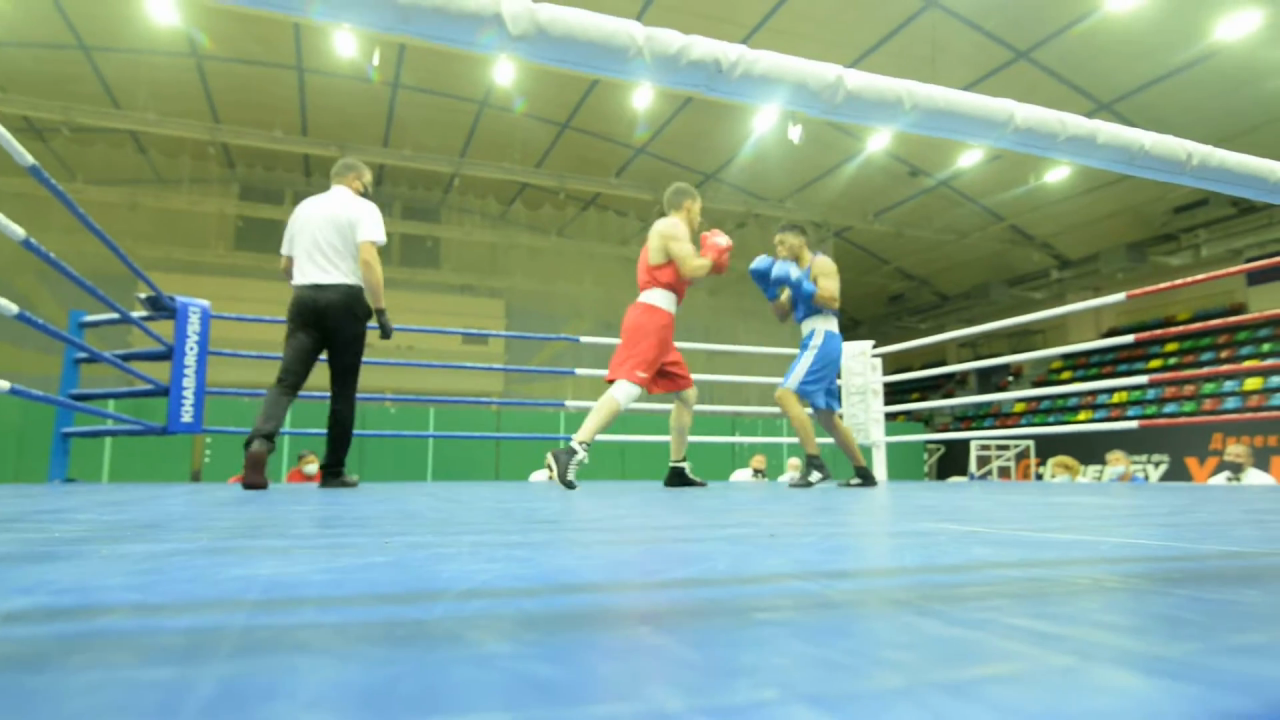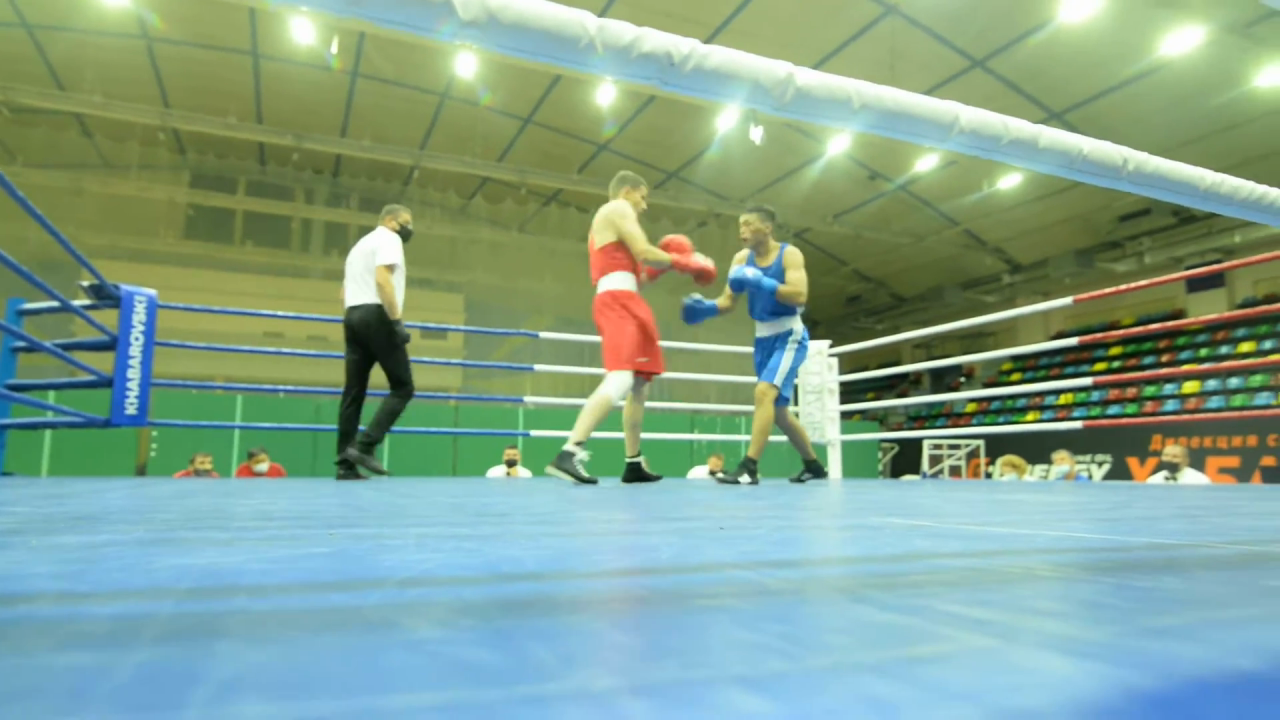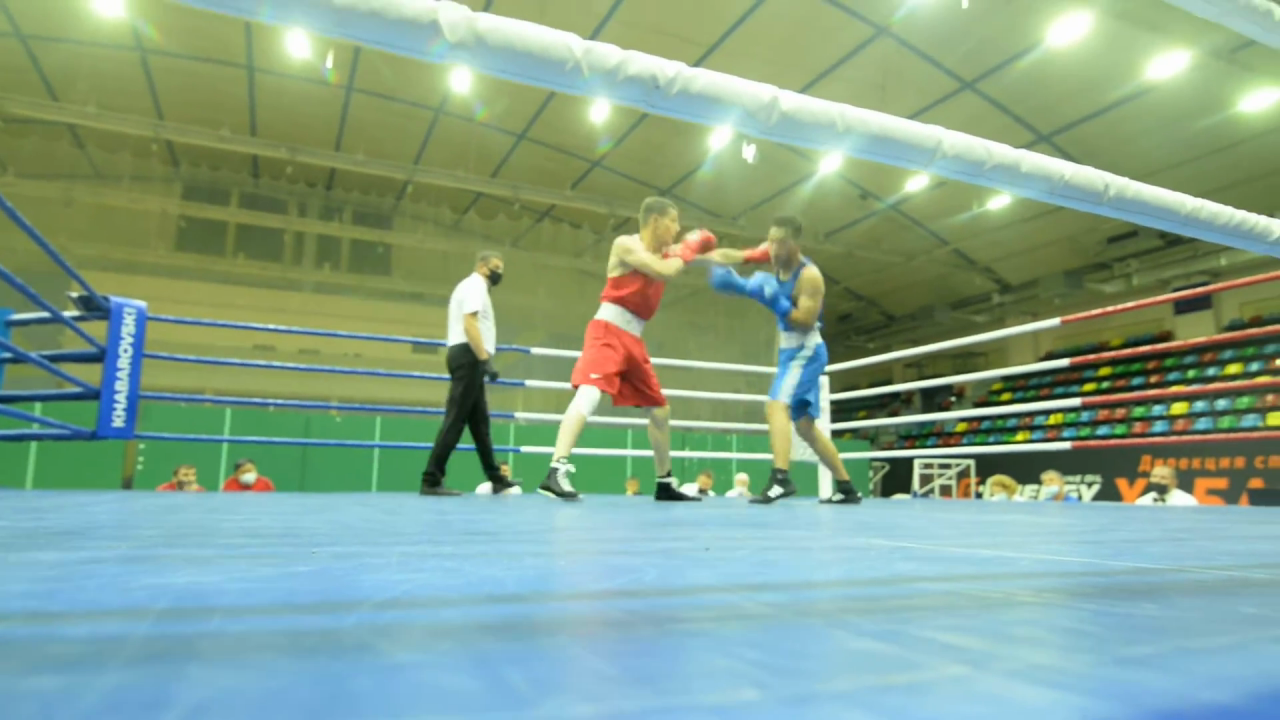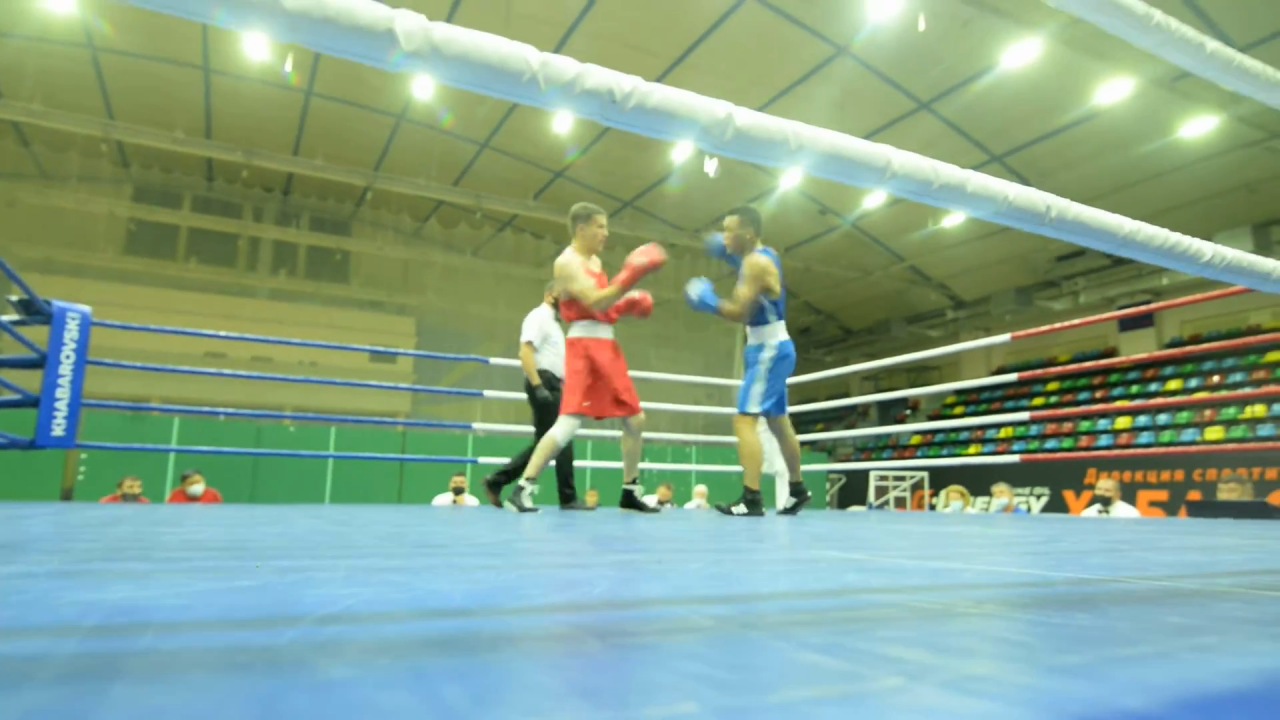
dt=0.7s
person 1, frame 1
left shoulder: (656, 233)
right shoulder: (674, 228)
right elbow: (692, 272)
left wrist: (710, 262)
right wrist: (714, 252)
left hip: (655, 319)
right hip: (653, 317)
left knee: (687, 395)
right knee: (627, 389)
left ankle: (678, 469)
right ankle: (570, 452)
person 1, frame 2
left shoulder: (603, 229)
right shoulder: (618, 209)
right elbow: (643, 256)
left wrist: (666, 257)
right wrist: (684, 263)
left hip: (611, 302)
right hip: (618, 301)
left knee: (638, 385)
right knee: (620, 378)
left ankle: (634, 463)
right ankle: (569, 453)
person 1, frame 3
left shoulder: (667, 250)
right shoulder: (627, 245)
left elbow: (702, 251)
right elbow: (665, 271)
right wrist: (687, 250)
left hip: (633, 342)
right hip: (606, 334)
left knee: (660, 411)
right knee: (589, 395)
left ankle: (665, 482)
right ankle: (557, 470)
person 1, frame 4
left shoulder: (595, 261)
right shoulder: (568, 262)
right elbow: (595, 303)
left wrist: (628, 304)
right wrist: (631, 275)
left hip: (606, 347)
right hip: (586, 346)
left knee: (635, 419)
right knee: (570, 421)
left ankle: (631, 490)
right ankle: (523, 487)
person 2, frame 1
left shoulder: (821, 263)
right shoulder: (796, 273)
left elbow: (832, 301)
right elbow: (781, 315)
left wrist: (799, 284)
right wrist: (768, 286)
left hip: (822, 341)
right hip: (821, 344)
left knee: (786, 396)
right knee: (827, 416)
left ankle: (816, 465)
right ankle: (864, 473)
person 2, frame 2
left shoulder: (790, 254)
right shoulder: (742, 259)
left elbow: (799, 296)
right elbow: (727, 301)
left wrist: (760, 281)
right wrist: (705, 307)
left hip: (790, 337)
right hip: (763, 341)
left knee: (764, 393)
right knee: (779, 413)
left ankle: (748, 468)
right ankle: (813, 465)
person 2, frame 3
left shoulder: (810, 275)
right shoulder: (778, 261)
left elbow: (806, 322)
left wrist: (776, 300)
left hip: (807, 350)
right hip: (790, 352)
left knee: (777, 408)
right knee: (807, 426)
left ankle: (782, 479)
right ankle: (846, 487)
person 2, frame 4
left shoulder: (757, 264)
right shoulder: (759, 256)
left elbow: (742, 313)
left wrist: (710, 302)
right wrist: (731, 254)
left hip: (769, 349)
right hip: (775, 348)
left knee: (744, 419)
right knee: (778, 422)
left ankle: (752, 499)
right ankle: (797, 489)
person 3, frame 1
left shoulder: (303, 207)
right shoulder: (362, 208)
left elbow: (286, 266)
right elbow: (368, 259)
right wrist: (381, 311)
left hip: (305, 299)
right hip: (344, 300)
left knee: (287, 382)
right knee: (343, 390)
left ankle: (261, 443)
right ankle: (333, 470)
person 3, frame 2
left shoulder: (360, 245)
right shoulder: (389, 239)
left elbow: (346, 292)
right elbow: (382, 279)
left wrist: (348, 331)
right wrist: (397, 322)
left hip: (354, 317)
right hip: (376, 316)
left knee: (353, 392)
right knee: (403, 388)
left ankle: (346, 464)
right ankle: (364, 446)
person 3, frame 3
left shoulder: (471, 287)
right shoulder: (475, 286)
right elbow: (469, 325)
right wrist: (485, 360)
left hip: (466, 358)
right hip: (468, 357)
left knee: (479, 421)
right knee: (455, 420)
left ankle: (496, 479)
right ankle: (431, 480)
person 3, frame 4
left shoulder: (553, 323)
right shoulder: (539, 317)
right elbow: (525, 353)
right wrist: (539, 386)
left hip: (550, 386)
right hip: (543, 386)
left ankle: (497, 481)
right ankle: (568, 498)
